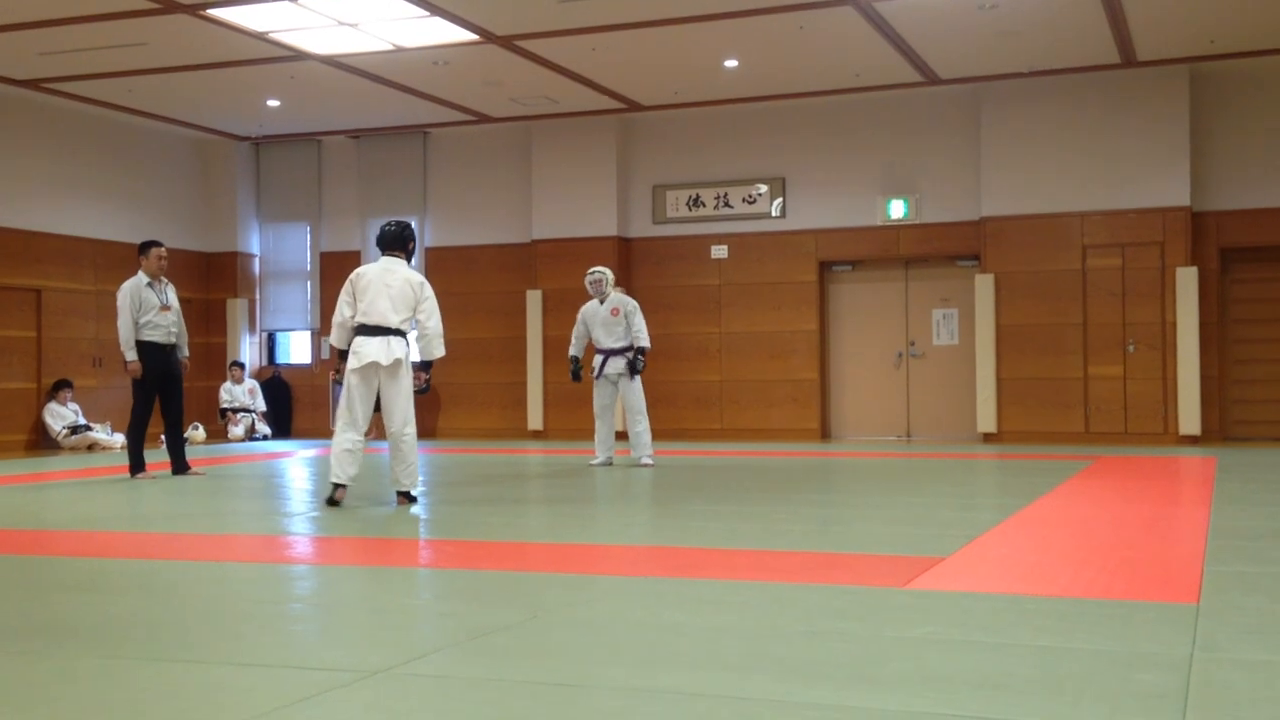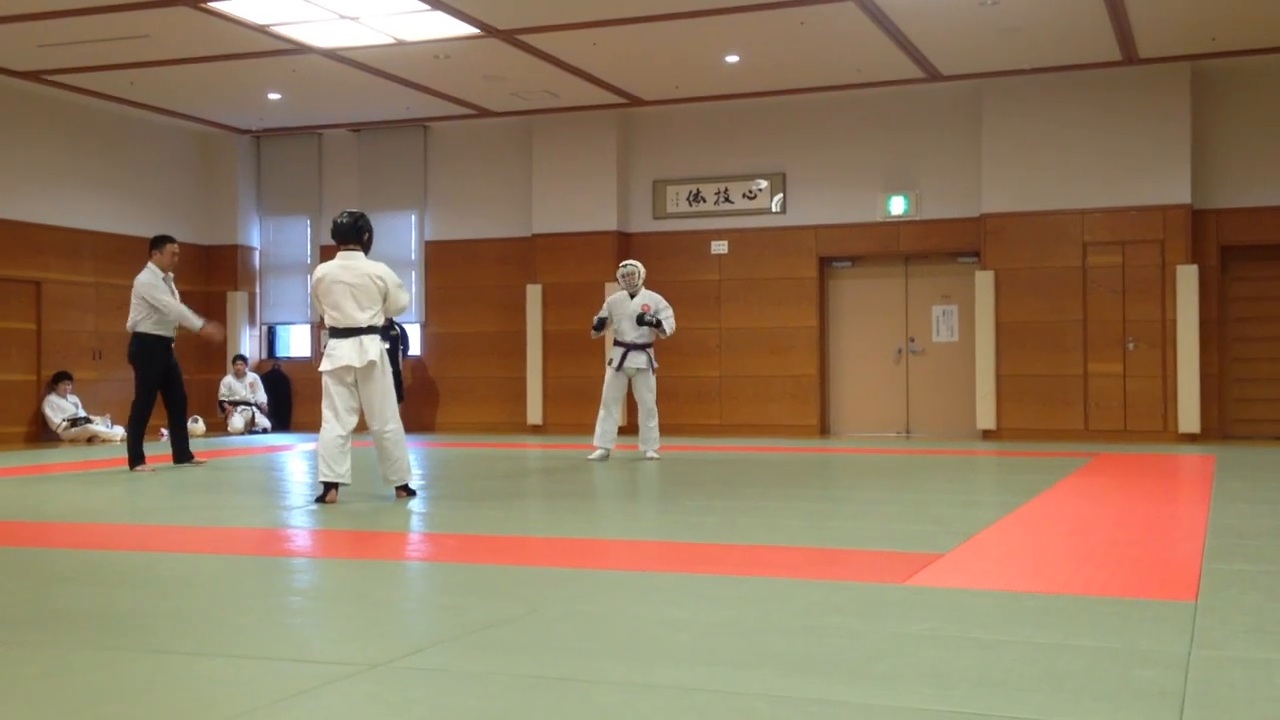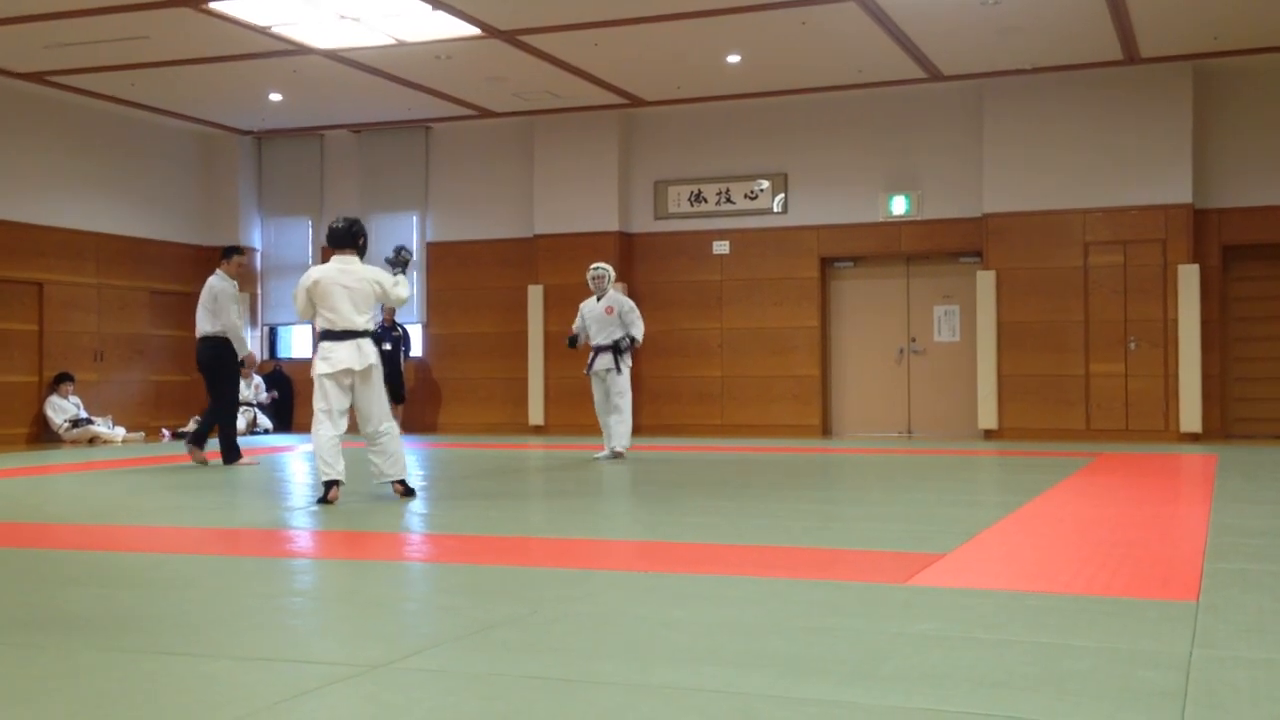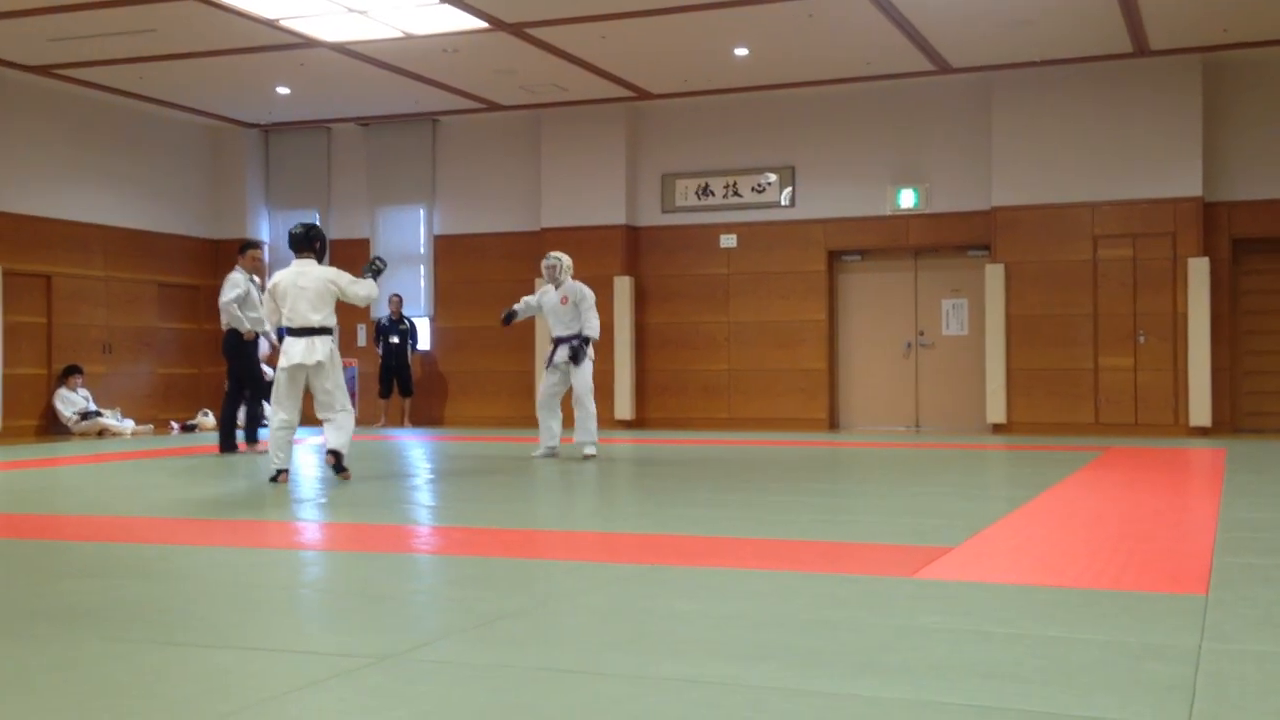
dt=1s
person 1, frame 1
left shoulder: (360, 274)
right shoulder: (417, 280)
left elbow: (341, 318)
right elbow: (430, 326)
left wrist: (341, 356)
right wrist: (426, 366)
left hip: (362, 349)
right hip: (395, 351)
left knee: (350, 422)
right knee: (401, 425)
left ankle: (340, 485)
right ankle: (404, 490)
person 1, frame 2
left shoulder: (321, 273)
right shoulder: (379, 271)
right elbow: (399, 305)
left hip: (337, 349)
right hip: (370, 348)
left knee: (335, 420)
right knee: (385, 420)
left ankle: (330, 485)
right ankle: (401, 483)
person 1, frame 3
left shoulder: (314, 275)
right shoulder: (373, 274)
left elbow: (304, 313)
right elbow: (400, 296)
right wrist: (399, 270)
left hip: (330, 352)
right hip: (363, 351)
left knee: (327, 421)
right knee: (379, 421)
left ankle: (331, 483)
right ankle: (398, 479)
person 1, frame 4
left shoulder: (278, 279)
right shoulder: (331, 276)
left elbow: (272, 318)
right elbow: (366, 295)
right wrist: (371, 276)
left hip: (292, 347)
right hip: (322, 347)
left knee: (283, 413)
right knee: (338, 408)
left ankle: (281, 469)
right ankle: (334, 452)
person 2, frame 1
left shoulder: (169, 288)
right shoulder: (131, 288)
left elbow: (179, 323)
right elbow: (126, 325)
left wrist: (184, 353)
right wrist: (131, 358)
left hip: (169, 354)
right hip: (147, 353)
left knee: (174, 412)
right knee: (142, 412)
left ankle: (180, 464)
right ankle: (137, 467)
person 2, frame 2
left shoulder: (165, 279)
right shoulder: (146, 280)
right elbow: (171, 307)
left wrist: (170, 345)
right wrist: (201, 326)
left hip: (163, 346)
right hip: (147, 346)
left knee: (177, 401)
right knee: (144, 403)
left ankle: (182, 453)
right ankle: (136, 460)
person 2, frame 3
left shoulder: (215, 283)
right shoulder: (224, 287)
right elbow: (232, 323)
left wrist: (239, 351)
right wrist: (245, 352)
left hip: (208, 347)
right hip: (219, 348)
left knee: (218, 402)
right knee: (227, 403)
left ankle: (196, 442)
right ankle: (231, 455)
person 2, frame 4
left shoulder: (253, 282)
right shoulder: (236, 279)
left elbow: (259, 316)
right elbow: (226, 304)
left wrist: (271, 338)
right wrist: (245, 328)
left hip: (246, 341)
right hip: (239, 340)
left knee: (235, 392)
right knee: (256, 389)
left ankle: (227, 443)
right ankle: (252, 440)
person 3, frame 1
left shoulder: (626, 303)
right shoulder: (586, 310)
left elbow: (639, 331)
right elbow: (579, 338)
left wrist: (639, 355)
right wrist: (574, 362)
left hip: (626, 362)
right hip: (602, 363)
left knee: (635, 408)
right knee: (602, 411)
left ankle: (644, 454)
right ankle: (604, 455)
person 3, frame 2
left shoulder: (655, 300)
right shoulder: (613, 300)
left elbow: (669, 326)
right elbow: (599, 327)
left wrist: (654, 322)
right wrist: (597, 326)
left hip: (643, 356)
right hip: (619, 355)
left knee: (647, 403)
right knee: (610, 401)
left ankle: (650, 448)
right ankle: (603, 447)
person 3, frame 3
left shoulder: (621, 301)
right shoulder: (585, 306)
left elbow: (637, 326)
right elbow: (582, 331)
left wrist: (628, 341)
right wrist: (574, 338)
left hip: (618, 358)
right hip: (597, 359)
left knee: (620, 401)
right knee: (603, 406)
left ankle: (620, 445)
right ankle: (611, 447)
person 3, frame 4
left shoulder: (578, 289)
right shoulder: (545, 293)
left elbow: (591, 319)
right elbow: (527, 305)
left wrist: (583, 343)
right wrist: (511, 313)
left hip: (577, 350)
right hip: (558, 351)
left knee: (582, 394)
right knee: (546, 398)
left ankle: (588, 442)
right ankle: (550, 445)
